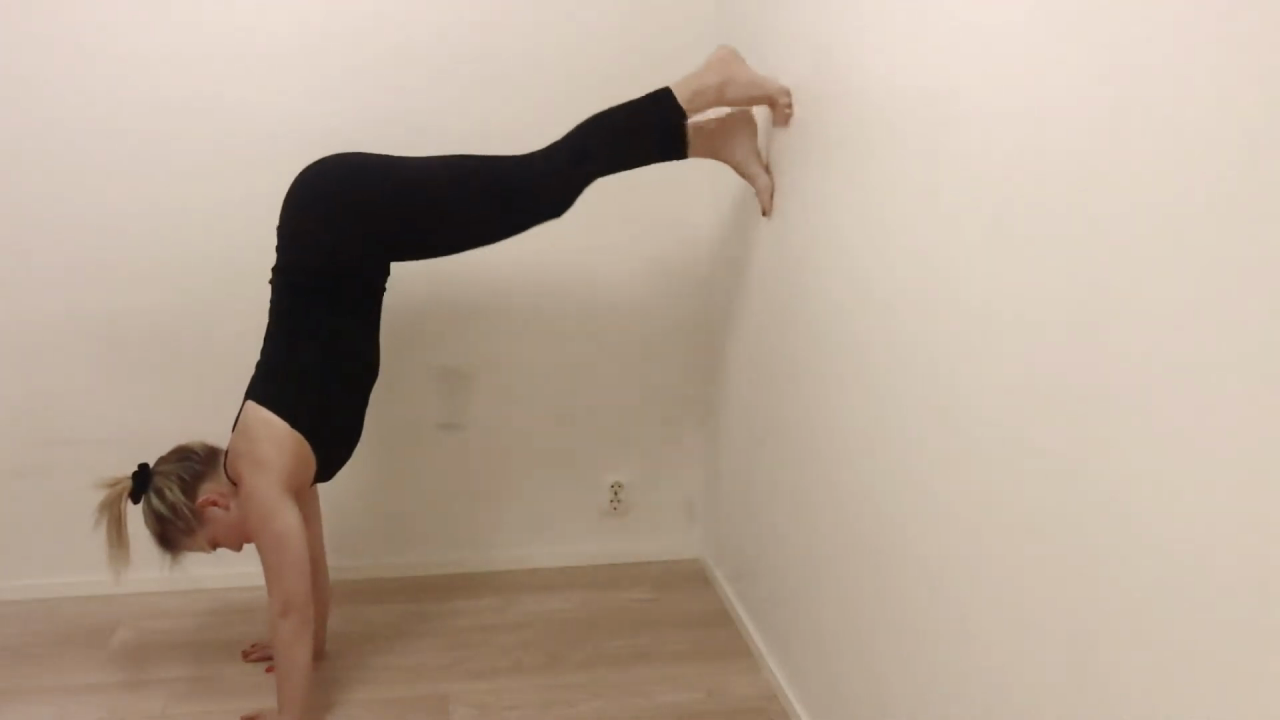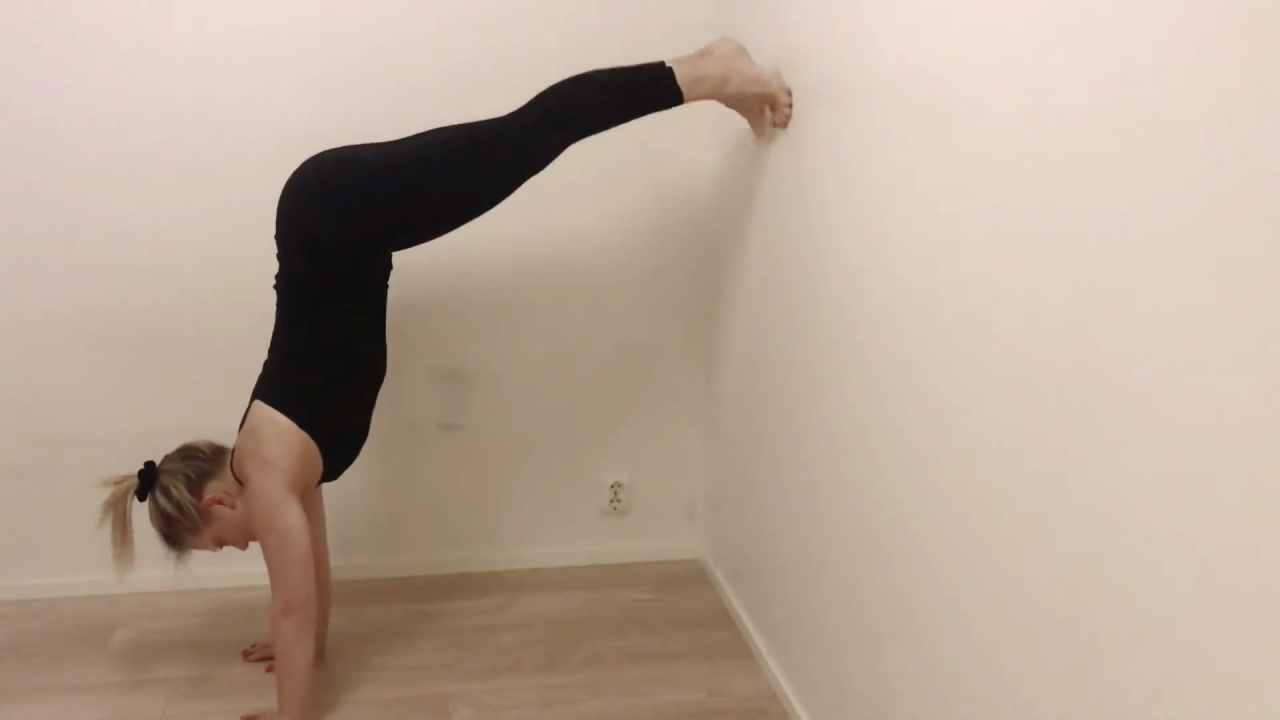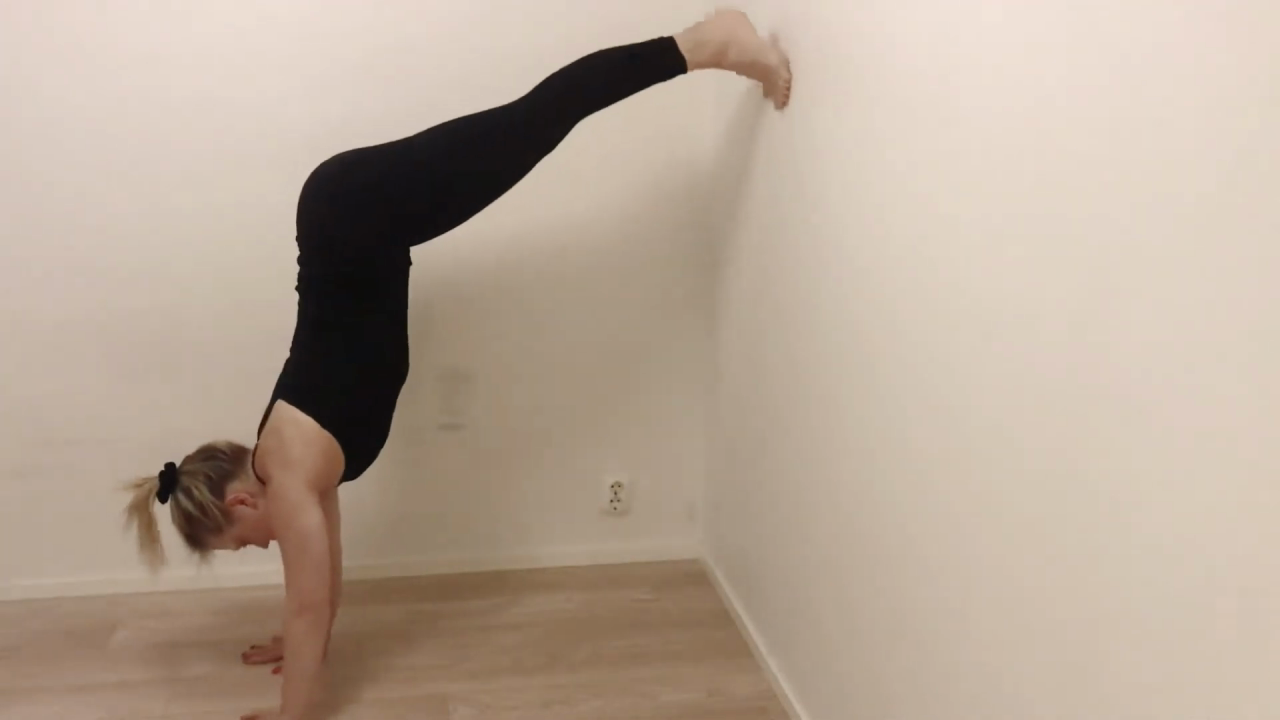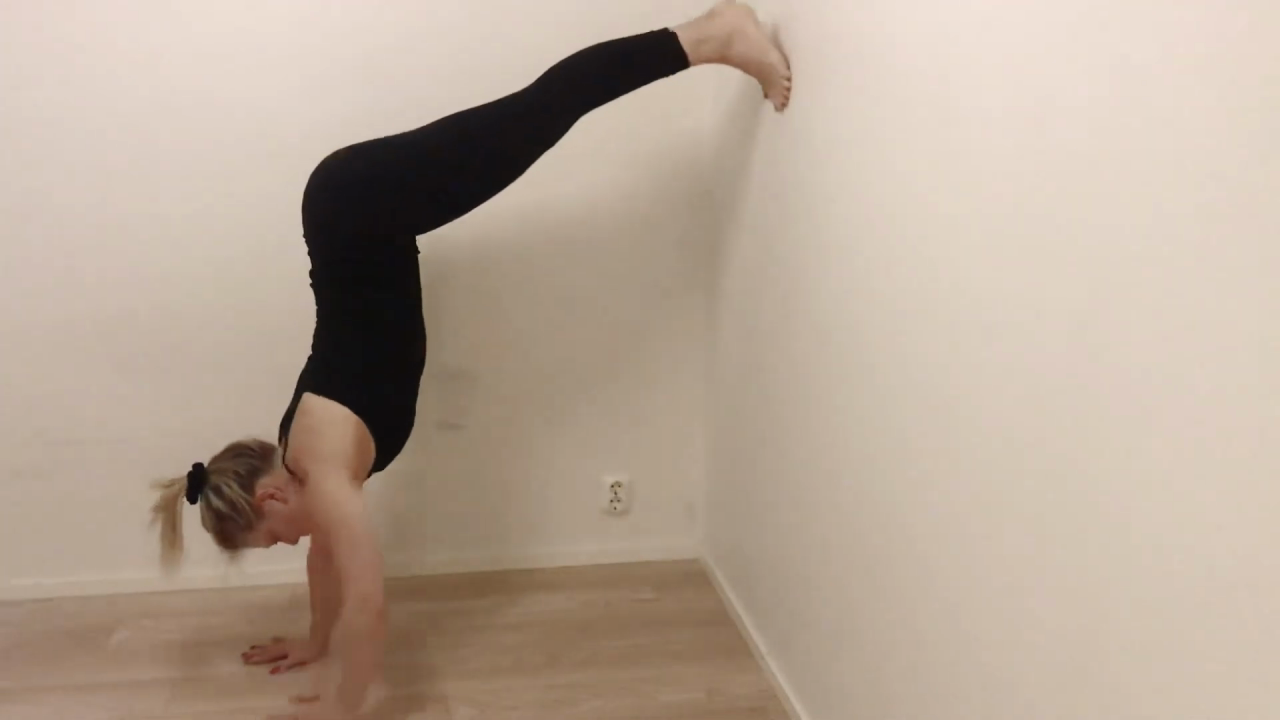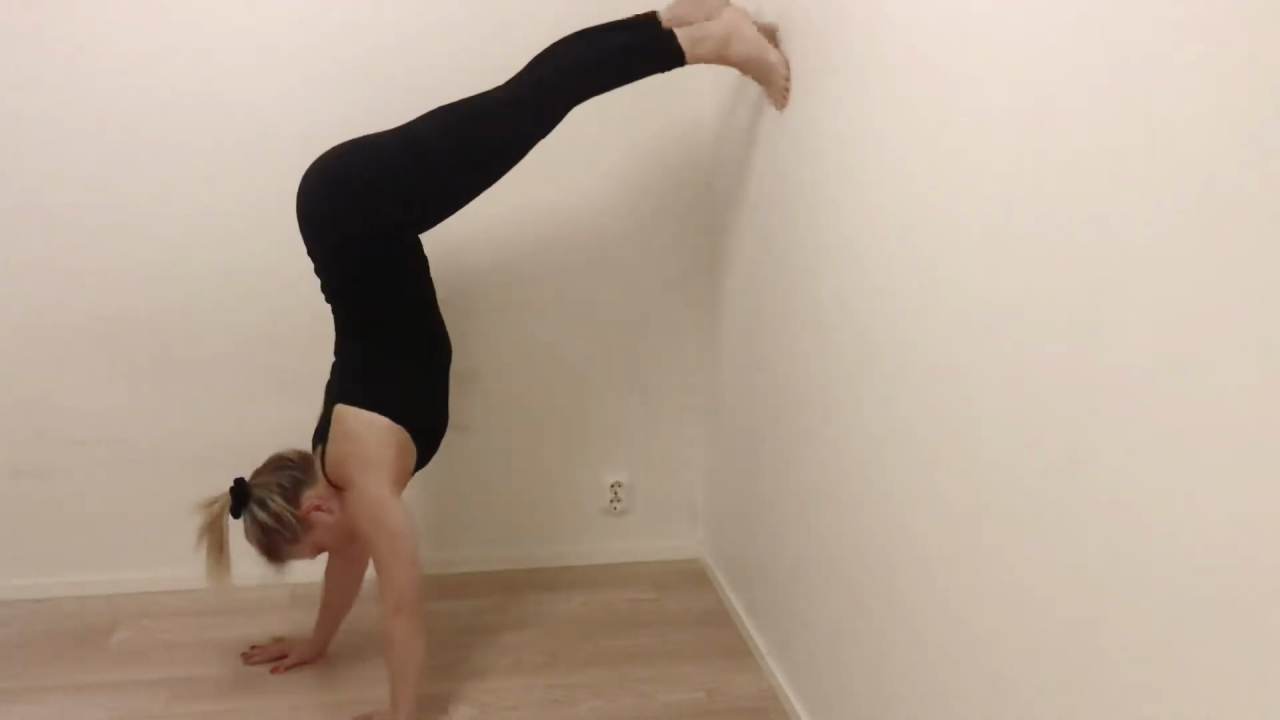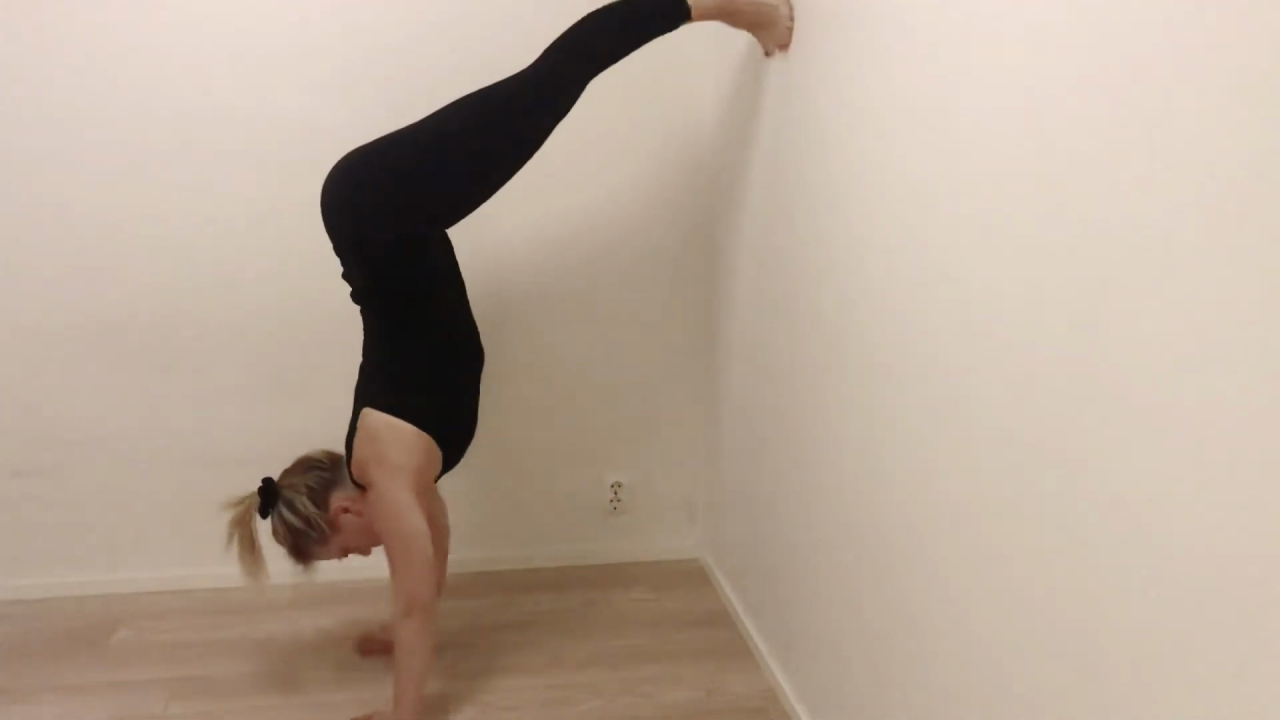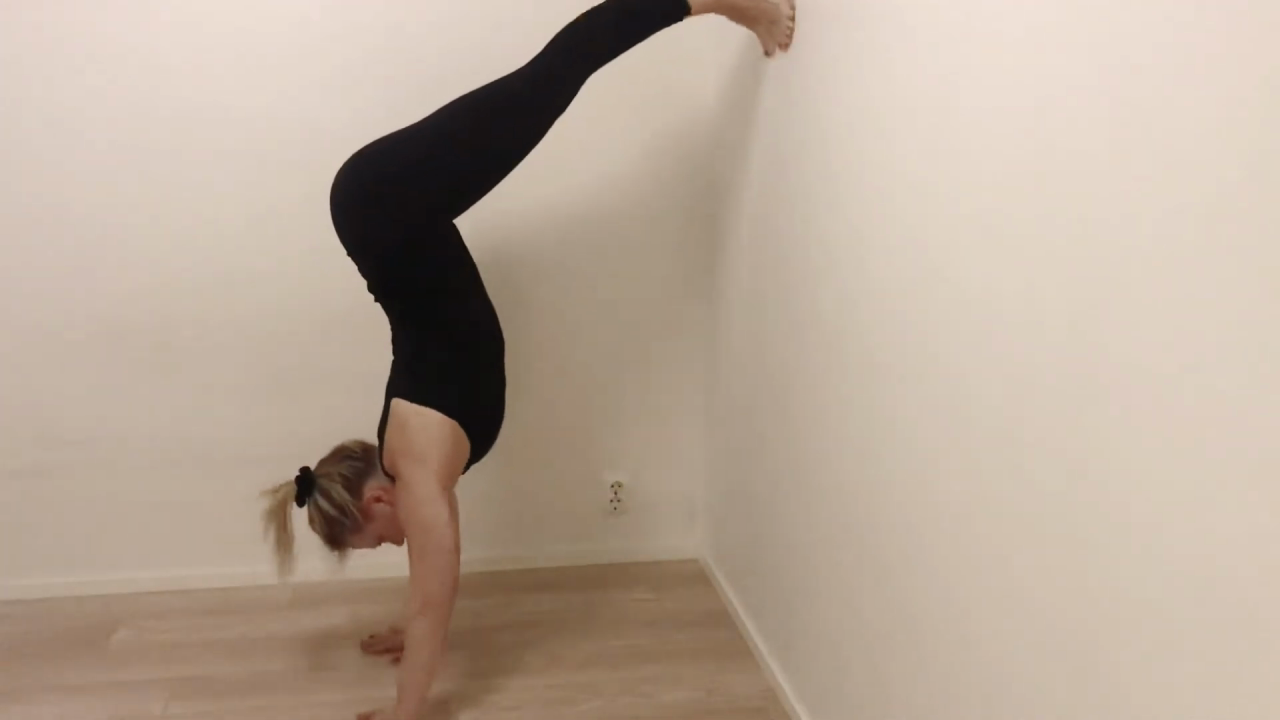
dt=0.3s
person 1, frame 1
left shoulder: (260, 482)
right shoulder: (272, 464)
left elbow: (290, 609)
right elbow: (309, 554)
right wrist: (311, 640)
left hip: (345, 212)
right hip: (341, 216)
left knee: (544, 184)
right knee: (539, 180)
left ankle: (705, 88)
right ankle: (710, 135)
person 1, frame 2
left shoulder: (267, 478)
right shoulder: (273, 461)
left elbow: (292, 607)
right elbow: (313, 553)
right wrist: (309, 642)
left hip: (341, 208)
right hip: (337, 210)
left knee: (528, 135)
right knee: (526, 137)
left ankle: (703, 76)
person 1, frame 3
left shoulder: (288, 477)
right shoulder: (290, 463)
left elbow: (308, 608)
right elbow: (318, 580)
right wrist: (301, 646)
left hip: (357, 211)
right hip: (353, 214)
left knee: (531, 117)
right knee: (527, 122)
left ankle: (706, 44)
person 1, frame 4
left shoulder: (320, 468)
right shoulder: (309, 457)
left elbow: (367, 602)
right elbow: (331, 549)
right wrist: (316, 640)
left hip: (363, 203)
right hip: (356, 208)
left knee: (535, 110)
right knee: (533, 111)
person 1, frame 5
left shoulder: (361, 471)
right shoulder: (341, 467)
left elbow: (402, 606)
right elbow: (351, 549)
right wrist: (313, 643)
left hip: (358, 200)
right hip: (350, 204)
left knee: (528, 101)
person 1, frame 6
left shoulder: (387, 474)
right shoulder: (381, 469)
left elbow: (415, 608)
right wrist: (405, 629)
right hip: (377, 207)
left knee: (544, 85)
person 1, frame 7
left shoulder: (414, 469)
left elbow: (429, 602)
right wrist: (423, 633)
left hip: (390, 201)
right hip: (386, 207)
left knee: (547, 79)
